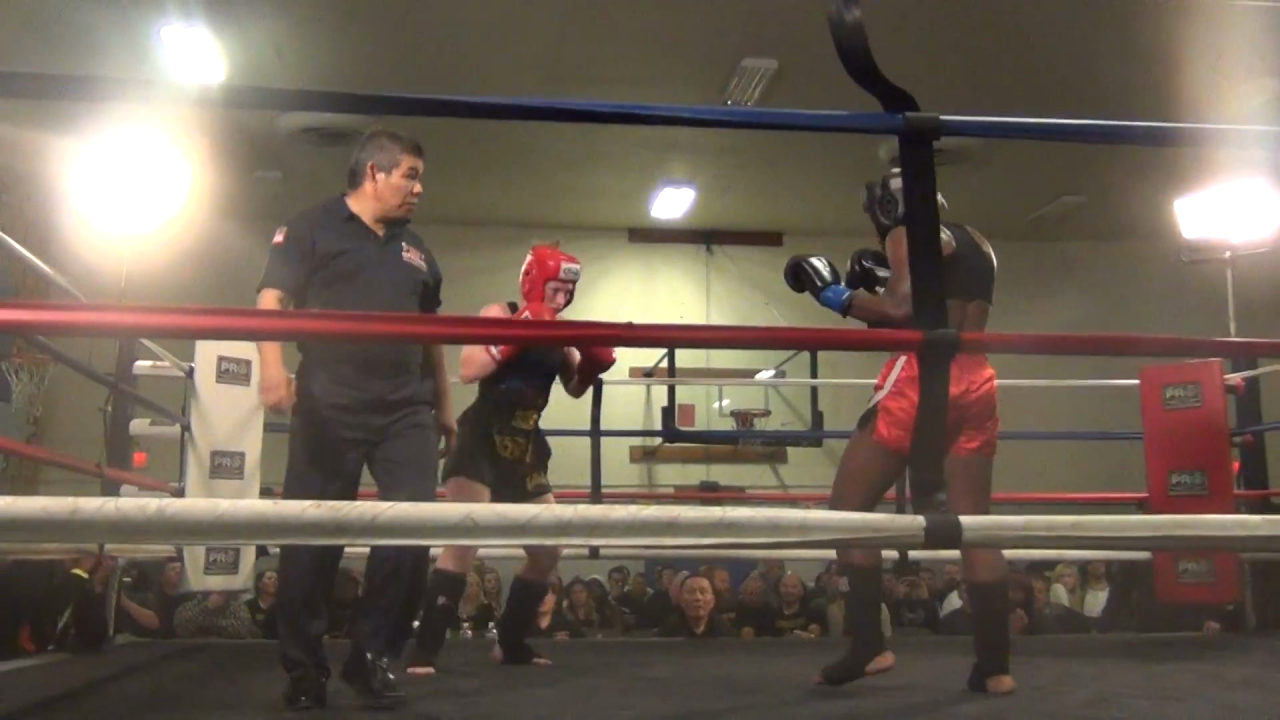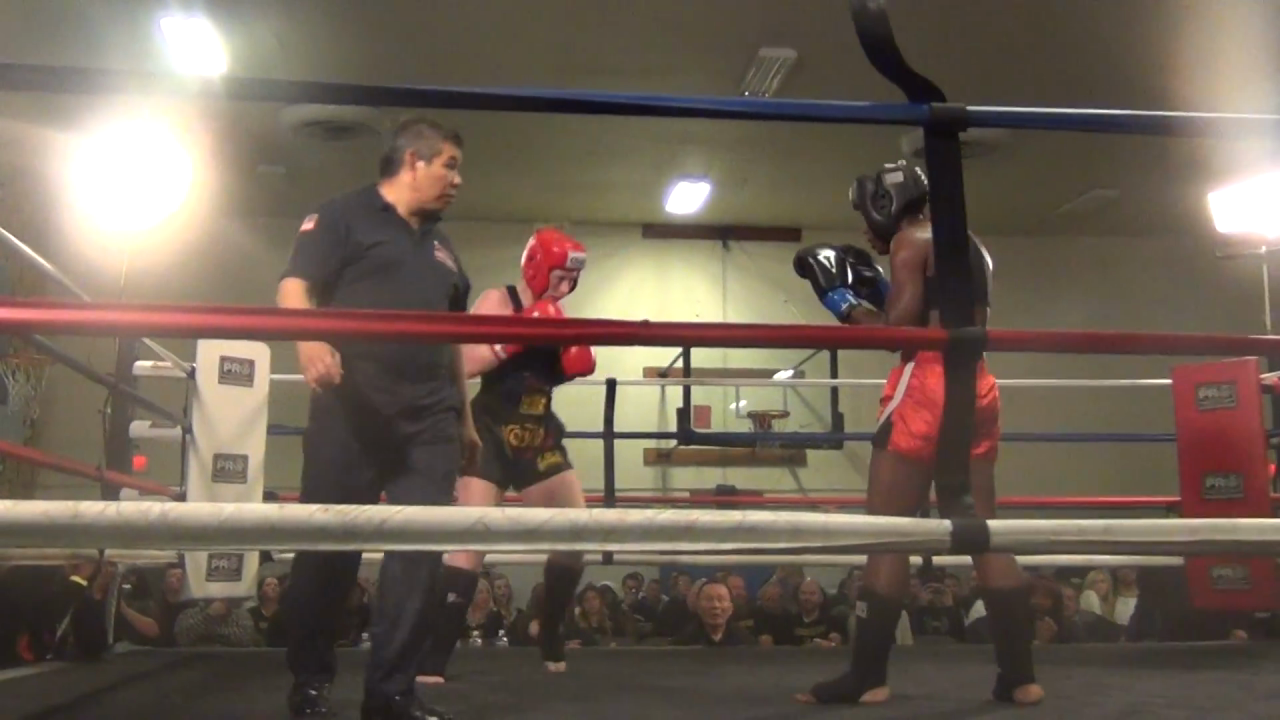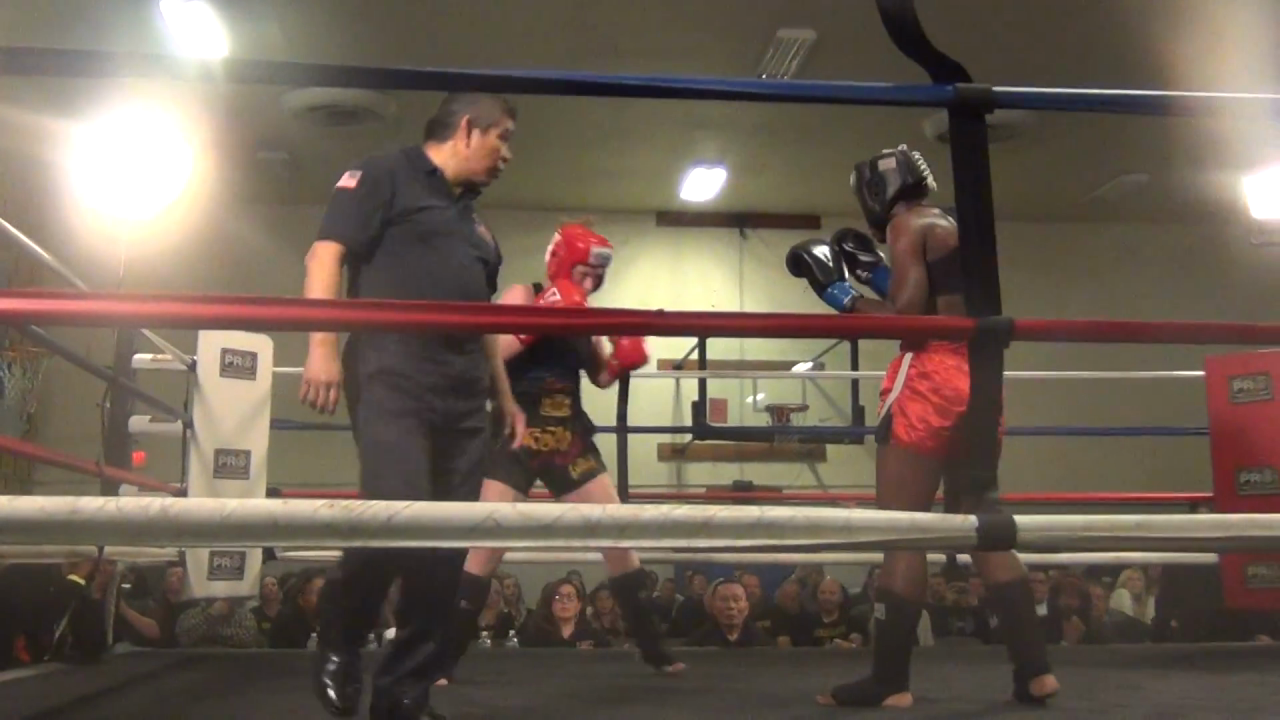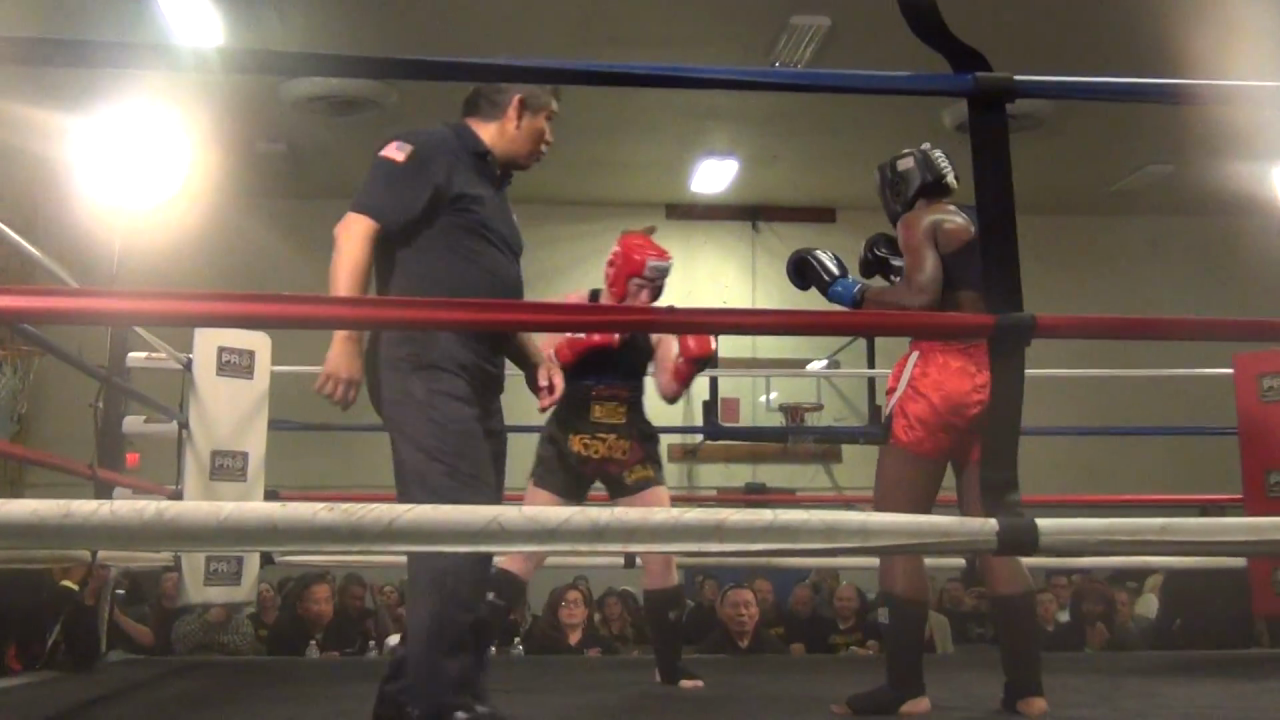
dt=0.2s
person 1, frame 1
left shoulder: (415, 250)
right shoulder: (311, 228)
right elbow: (271, 302)
left wrist: (443, 404)
right wrist: (274, 363)
left hip: (405, 406)
right hip: (330, 403)
right knee: (312, 536)
left ankle: (369, 651)
right ankle: (304, 669)
person 1, frame 2
left shoulder: (442, 248)
right shoulder: (343, 216)
right elbow: (293, 290)
left wrist: (464, 417)
right wrist: (312, 343)
left hip: (430, 414)
right hip: (354, 404)
left knee: (420, 549)
right knee: (329, 543)
person 1, frame 3
left shoulder: (474, 219)
right shoulder: (382, 176)
right elbow: (325, 256)
left wrist: (504, 396)
right wrist: (323, 343)
left hip: (463, 392)
right hip: (391, 375)
left knee: (445, 543)
right ankle: (339, 643)
person 1, frame 4
left shoulder: (493, 189)
right shoulder: (427, 151)
right elbow: (355, 231)
left wrist: (534, 358)
right wrist: (347, 337)
left hip: (477, 376)
right hip: (426, 364)
person 2, frame 1
left shoulder: (907, 237)
right shoulder: (980, 245)
left elbow: (901, 311)
left wrist: (836, 293)
right wrist: (882, 283)
left hip: (922, 375)
right hip: (975, 381)
left knee: (850, 505)
right knee: (974, 524)
left ankle: (868, 645)
right ankle: (995, 665)
person 2, frame 2
left shoulder: (911, 241)
right shoulder: (973, 246)
left elbow: (899, 329)
left wrist: (840, 298)
right wrist: (875, 285)
left hip: (928, 384)
right hip: (977, 387)
left ankle: (868, 675)
right ankle: (1019, 675)
person 2, frame 3
left shoulder: (908, 225)
right shoulder: (967, 228)
left elbow: (905, 318)
left wrist: (838, 291)
right wrist: (876, 270)
left hip: (930, 377)
right hip: (977, 375)
left ankle: (889, 680)
right ankle: (1033, 668)
person 2, frame 4
left shoulder: (920, 221)
left elbow: (922, 298)
left wrist: (848, 290)
right wrist: (899, 272)
left hip: (937, 375)
right hip: (990, 377)
person 3, frame 1
right shoulder: (498, 314)
left elbow: (576, 388)
right elbow: (466, 370)
left wrist: (593, 363)
right wrist: (513, 339)
left hip: (526, 448)
right hip: (481, 440)
left knee: (548, 549)
right knee: (463, 541)
left ankle: (513, 640)
right ankle: (425, 650)
person 3, frame 2
left shoulder: (551, 318)
right shoulder: (497, 302)
right elbow: (468, 364)
left wrist: (573, 364)
right wrist: (517, 337)
left hip: (539, 436)
right hip: (491, 432)
left ankle: (551, 634)
right ankle: (435, 656)
person 3, frame 3
left shoulder: (584, 312)
right shoulder: (521, 297)
left elbow: (598, 376)
left wrist: (621, 361)
left hip: (570, 438)
right hip: (516, 435)
right knee: (487, 544)
left ankle: (651, 645)
right ankle: (443, 656)
person 3, frame 4
right shoulder: (577, 306)
left elbow: (669, 390)
left wrist: (691, 361)
right wrist: (581, 341)
left hip: (630, 445)
right hip: (569, 443)
left knee: (660, 553)
right knee: (526, 546)
left ankle: (672, 665)
